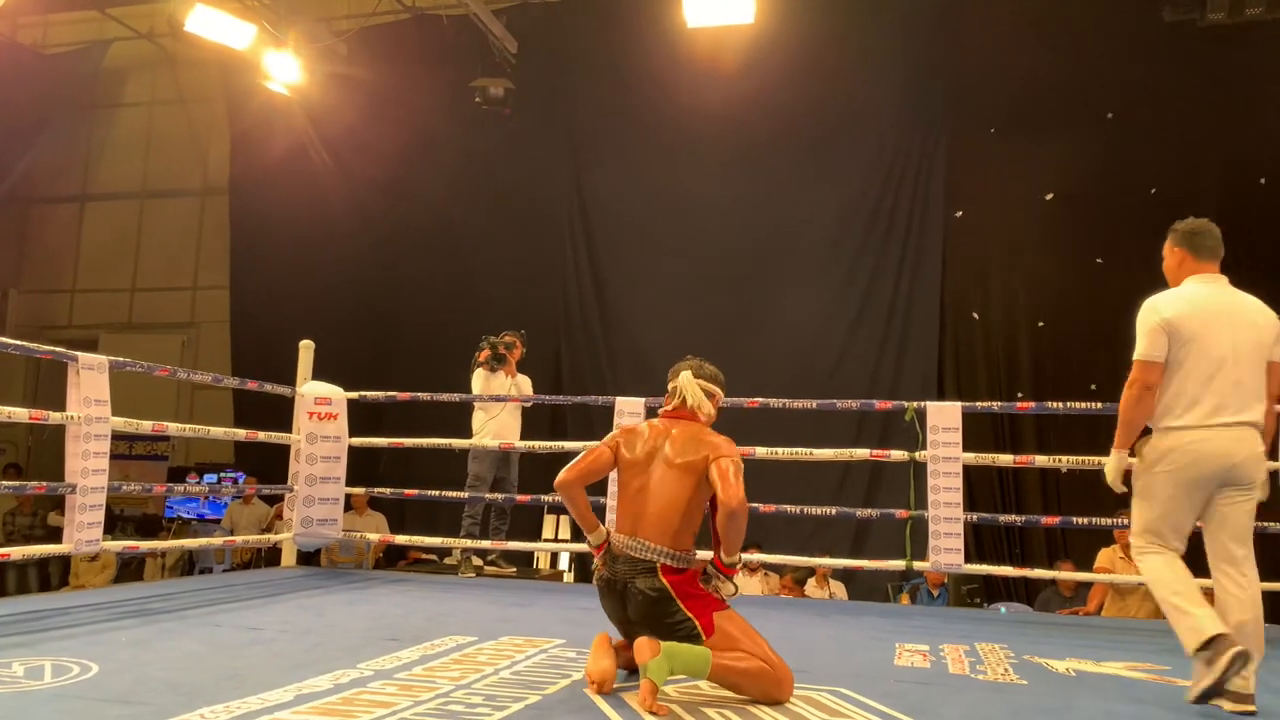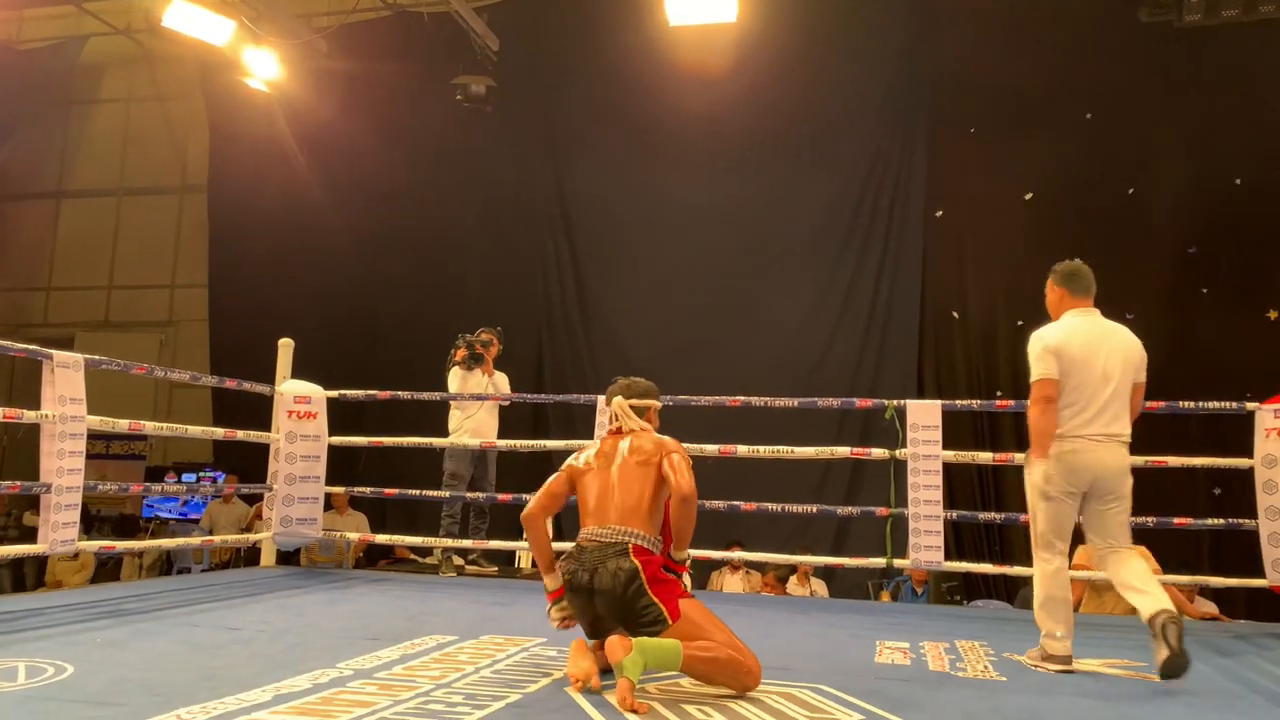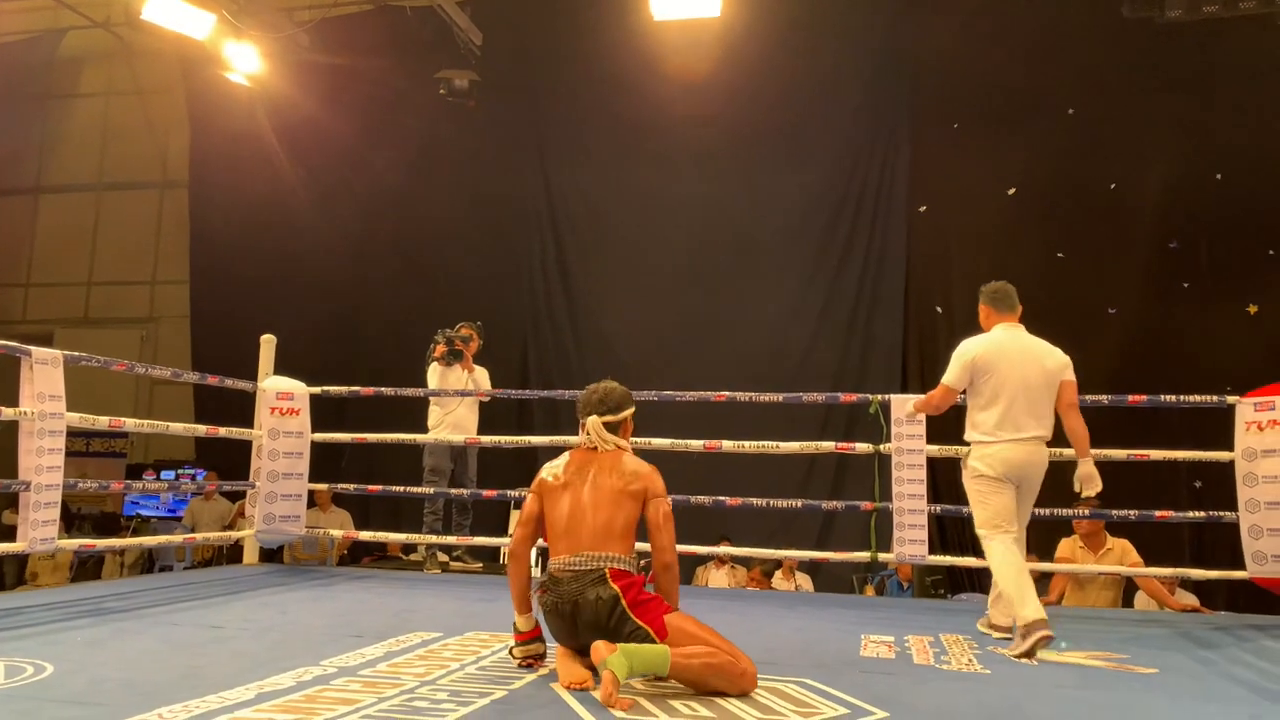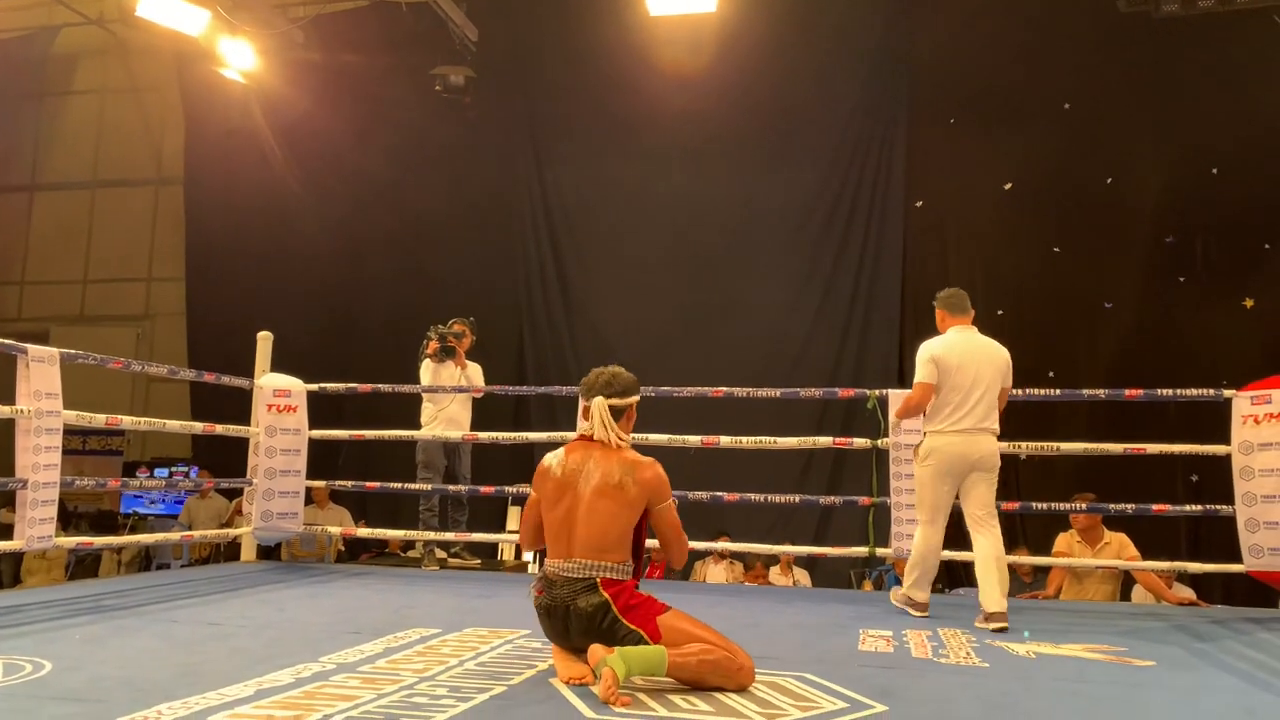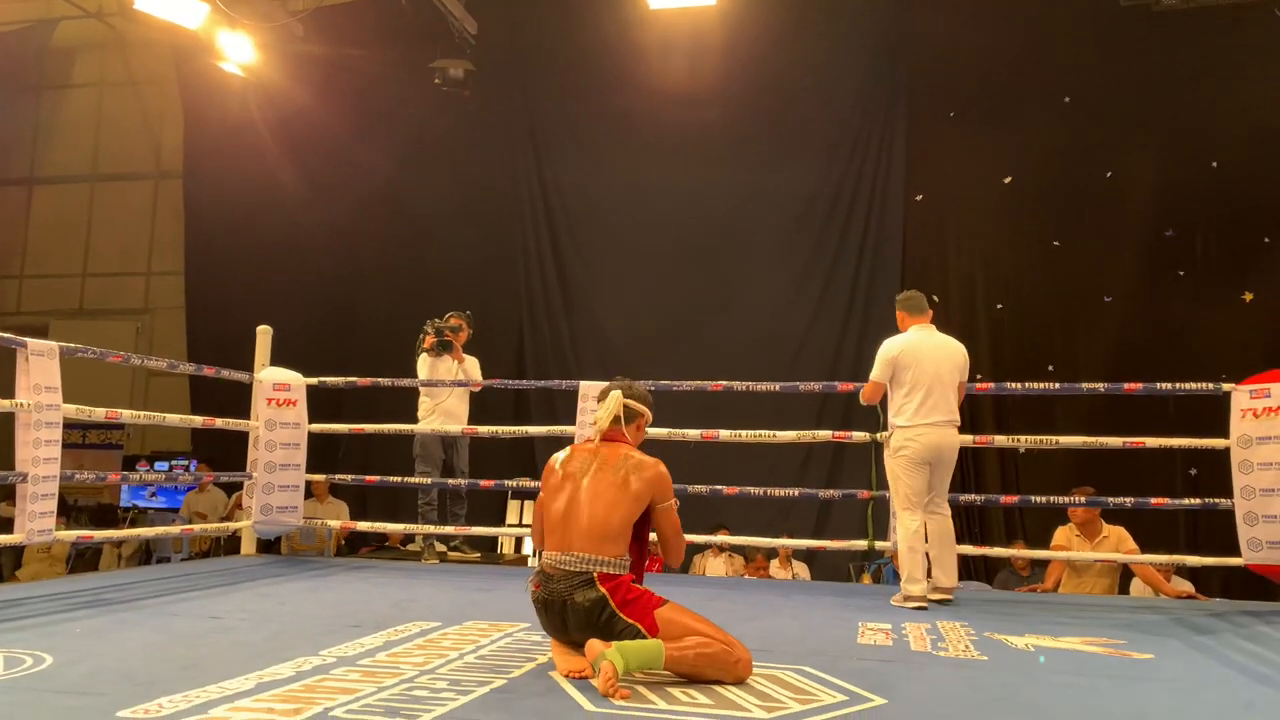
dt=0.4s
person 1, frame 1
left shoulder: (1163, 308)
left elbow: (1144, 386)
left wrist: (1118, 450)
left hip: (1181, 448)
left knee: (1154, 550)
right knee: (1236, 564)
left ankle: (1213, 644)
right ankle: (1238, 683)
person 1, frame 2
left shoulder: (1048, 338)
right shoulder: (1129, 340)
left elbow: (1043, 402)
right elbow: (1132, 408)
left wrist: (1038, 462)
left hip: (1062, 457)
right hip: (1113, 456)
left knee: (1050, 555)
right knee: (1115, 552)
left ankle: (1055, 648)
right ankle: (1162, 615)
person 1, frame 3
left shoulder: (974, 348)
right shoulder: (1053, 354)
left elbow: (941, 401)
right elbow: (1070, 409)
left wrist: (918, 405)
right wrist: (1085, 460)
left hip: (990, 456)
right hip: (1034, 455)
left knee: (999, 540)
right knee: (1012, 537)
left ankle: (1033, 621)
right ankle: (1001, 617)
person 1, frame 4
left shoulder: (933, 348)
right shoulder: (999, 352)
left elbow: (919, 401)
right elbow: (1000, 403)
left wrist: (897, 415)
left hip: (942, 445)
right hip: (985, 445)
left knee: (931, 524)
right knee: (985, 525)
left ankle: (916, 595)
right ankle: (995, 608)
person 1, frame 5
left shoulder: (894, 346)
right shoulder: (956, 348)
left elbow: (871, 395)
right elbow: (958, 395)
left wrist: (863, 395)
left hip: (909, 437)
right hip: (947, 435)
left knee: (909, 513)
right knee: (938, 507)
left ankle: (914, 591)
right ankle: (944, 582)
person 2, frame 1
left shoulder: (627, 435)
right shoulder: (715, 445)
left elbow: (566, 481)
right elbow: (733, 505)
left wrist: (598, 541)
right wrist: (727, 565)
left hip: (614, 582)
right hip: (667, 587)
right knee: (779, 685)
left ankle: (614, 649)
right ankle: (663, 655)
person 2, frame 2
left shoulder: (582, 457)
right shoulder: (663, 445)
left elbow: (531, 515)
right elbow: (685, 493)
left wrist: (554, 588)
right wrist: (678, 560)
left hip: (580, 576)
right hip: (632, 573)
right knee: (747, 672)
left ankle: (592, 652)
right ankle: (633, 650)
person 2, frame 3
left shoulder: (550, 471)
right shoulder: (643, 473)
left elbow: (518, 550)
right elbow: (665, 560)
left wrist: (524, 627)
right wrist: (669, 633)
left hip: (558, 610)
right hip: (612, 600)
right knee: (743, 676)
left ankle: (578, 654)
right ankle: (623, 656)
person 2, frame 4
left shoulder: (550, 464)
right shoulder: (645, 471)
left elbow: (529, 542)
right elbow: (678, 557)
left hip: (551, 610)
right hip: (606, 607)
right knee: (740, 670)
left ankle: (574, 650)
right ankle: (621, 659)
person 2, frame 5
left shoulder: (558, 461)
right shoulder: (648, 469)
right elbow: (675, 557)
left hip: (548, 604)
right hip: (603, 602)
right knee: (738, 663)
left ankle: (572, 643)
right ankle: (618, 653)
person 3, frame 1
left shoulder: (522, 380)
right shoulder: (483, 373)
left elbow: (528, 401)
right elbow: (480, 401)
left wrist: (512, 373)
right wrist: (485, 368)
left hip: (510, 448)
right hip: (484, 445)
left knee: (503, 505)
right knee: (474, 502)
left ankle: (494, 555)
right ankle: (466, 557)
person 3, frame 2
left shoulder: (499, 377)
right shoulder: (459, 371)
left elbow: (506, 399)
right elbow: (457, 400)
left wrist: (489, 372)
right wrist: (462, 367)
left hip: (487, 446)
right hip: (461, 444)
left knee: (482, 503)
right knee: (453, 501)
left ankle: (475, 554)
right ankle: (446, 556)
person 3, frame 3
left shoulder: (480, 372)
right shoulder: (438, 367)
left elbow: (486, 395)
right elbow: (436, 398)
left wrist: (469, 368)
right wrist: (442, 365)
left hip: (467, 442)
right hip: (440, 439)
left knee: (464, 499)
right knee: (434, 498)
left ankle: (459, 550)
right ankle: (430, 553)
person 3, frame 4
left shoulder: (473, 368)
right shoulder: (431, 363)
left elbow: (479, 391)
right elbow: (429, 394)
left wrist: (462, 365)
right wrist: (435, 360)
left hip: (460, 438)
right hip: (433, 436)
left knee: (460, 494)
right knee: (429, 495)
left ankle: (457, 547)
right ankle: (428, 550)
person 3, frame 5
left shoulder: (470, 361)
right shoulder: (428, 357)
left elbow: (477, 385)
right elbow: (426, 389)
left wrist: (459, 359)
right wrist: (431, 355)
right hip: (430, 429)
left knee: (459, 488)
right knee: (428, 489)
left ankle: (456, 540)
right ankle: (428, 544)
